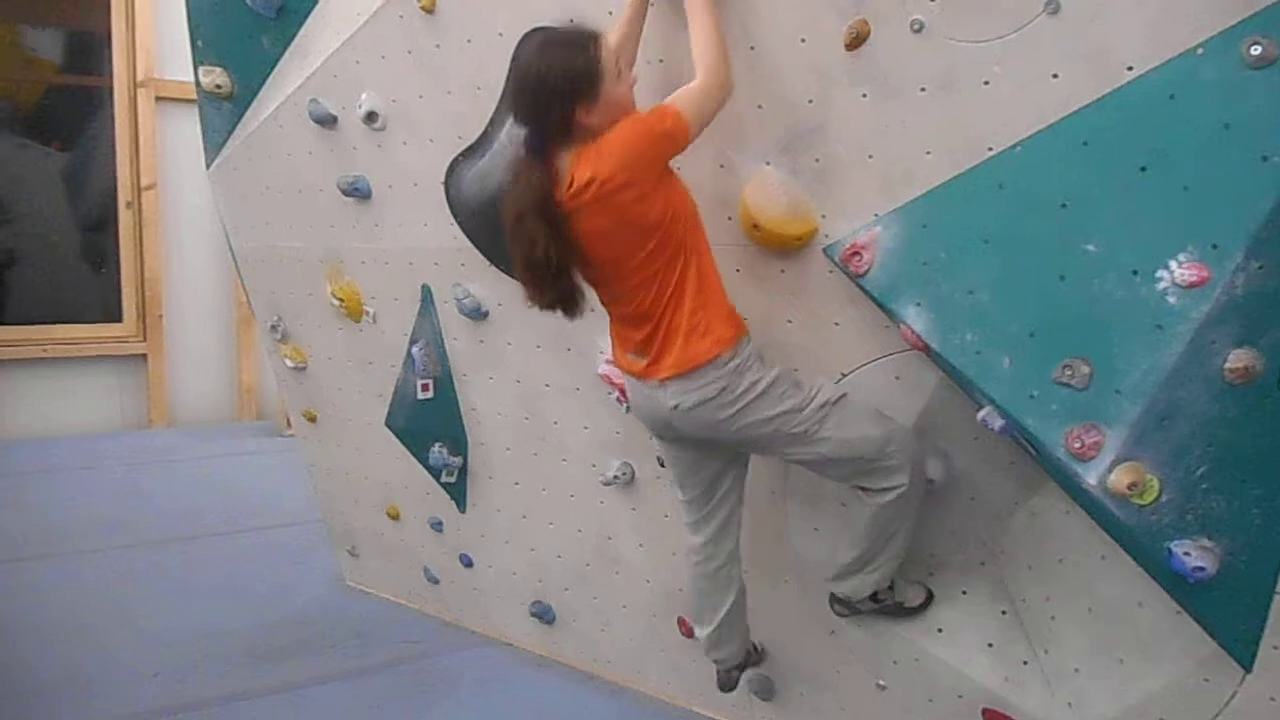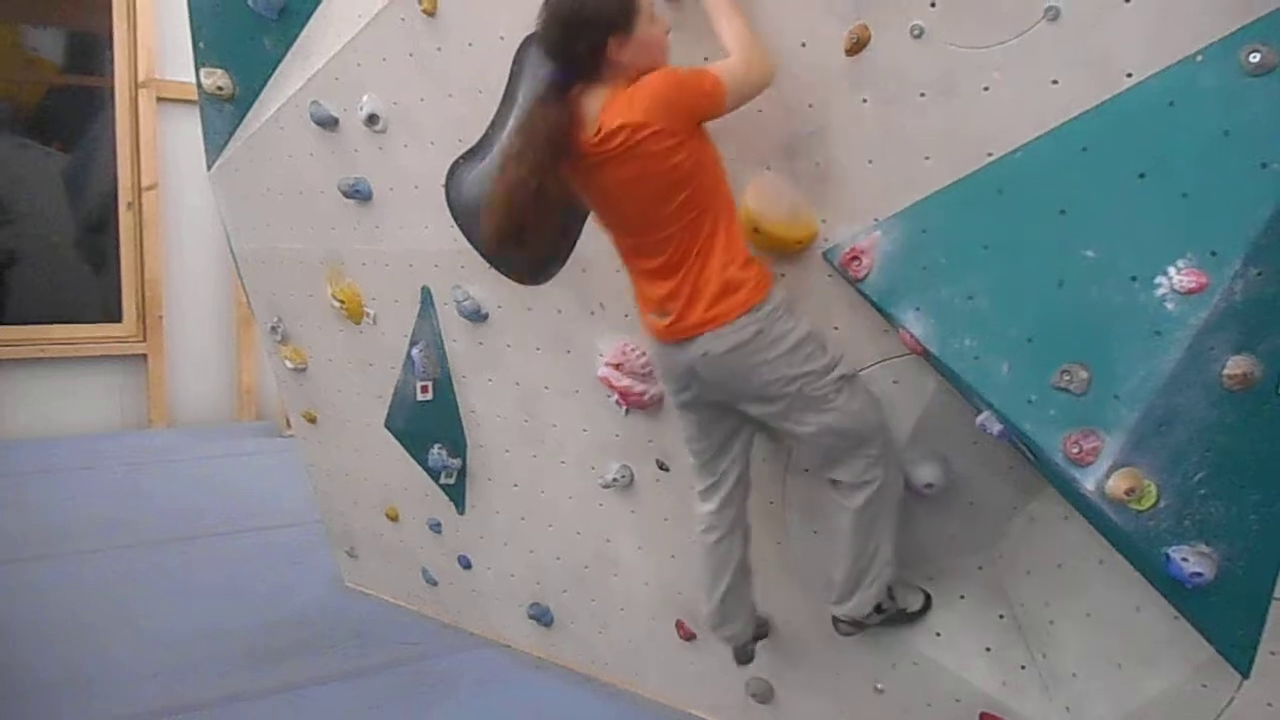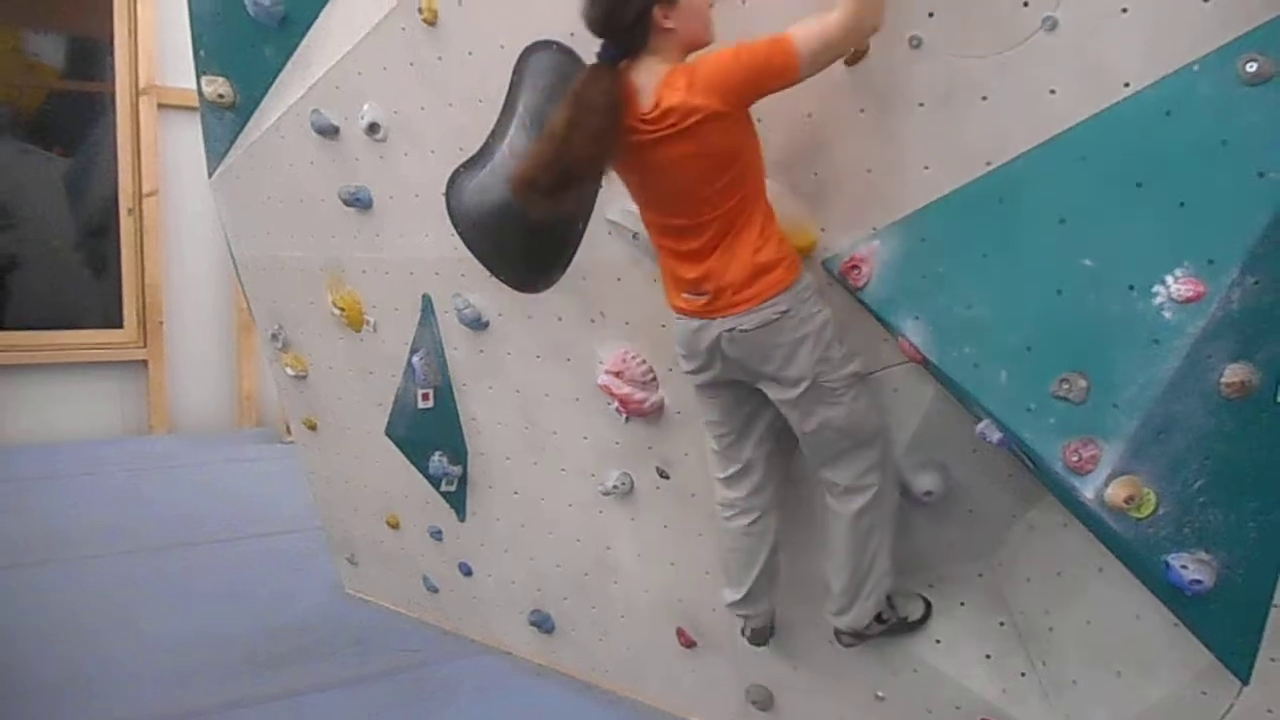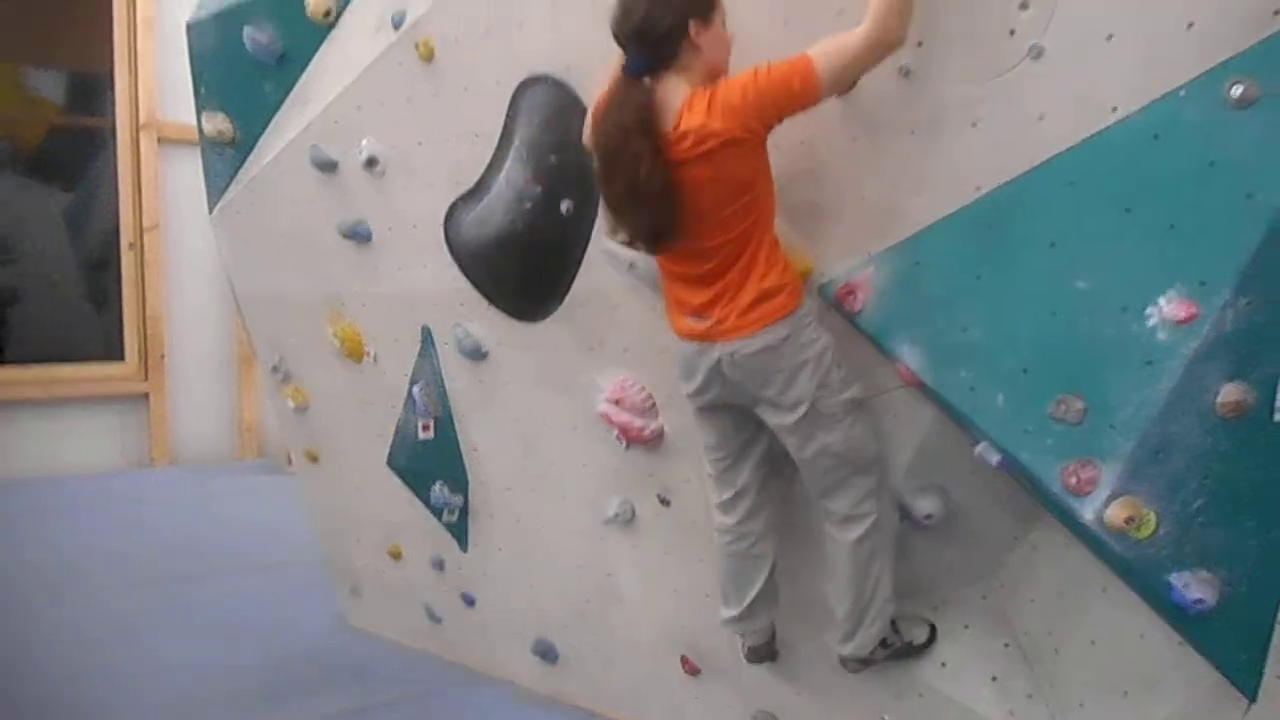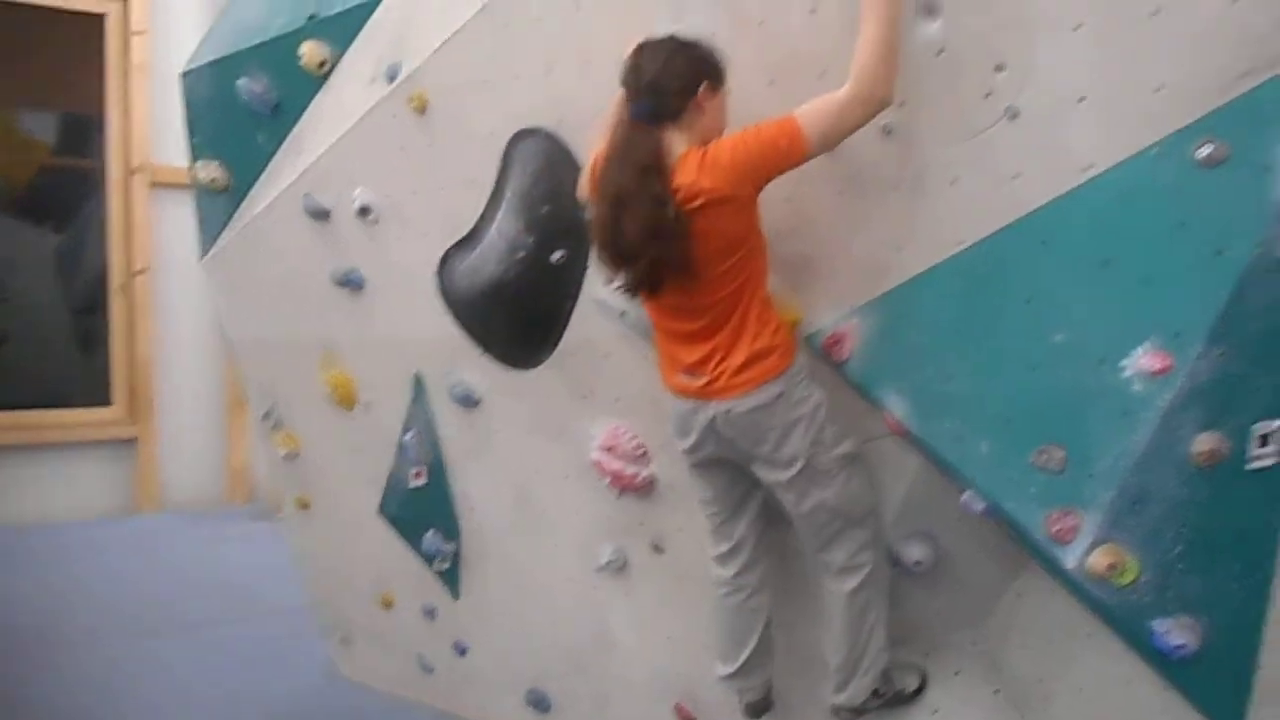
dt=0.2s
person 1, frame 1
left shoulder: (547, 175)
right shoulder: (618, 161)
left elbow: (606, 69)
right elbow: (715, 83)
left hip: (654, 393)
right hip: (716, 379)
left knee: (709, 528)
right knee: (898, 457)
left ankle: (727, 655)
right ankle: (860, 585)
person 1, frame 2
left shoulder: (563, 127)
right shoulder: (656, 102)
right elbow: (754, 67)
left hip: (676, 347)
right hip: (745, 330)
left knee: (718, 491)
right knee: (868, 456)
left ankle: (734, 628)
right ankle: (861, 600)
person 1, frame 3
left shoulder: (604, 102)
right shoulder: (713, 81)
left hip: (700, 329)
right hip: (774, 312)
left knee: (742, 476)
right knee: (858, 467)
left ankle: (753, 611)
right ankle: (862, 610)
person 1, frame 4
left shoulder: (621, 117)
right shoulder: (734, 107)
left hip: (699, 354)
right hip: (776, 340)
left knee: (737, 500)
right knee: (853, 494)
left ankle: (752, 631)
right ankle: (865, 637)
person 1, frame 5
left shoulder: (621, 178)
right shoulder: (728, 166)
right elbow: (868, 92)
left wrist: (631, 103)
left hip: (693, 409)
right hip: (769, 397)
left knee: (733, 552)
right knee: (849, 544)
